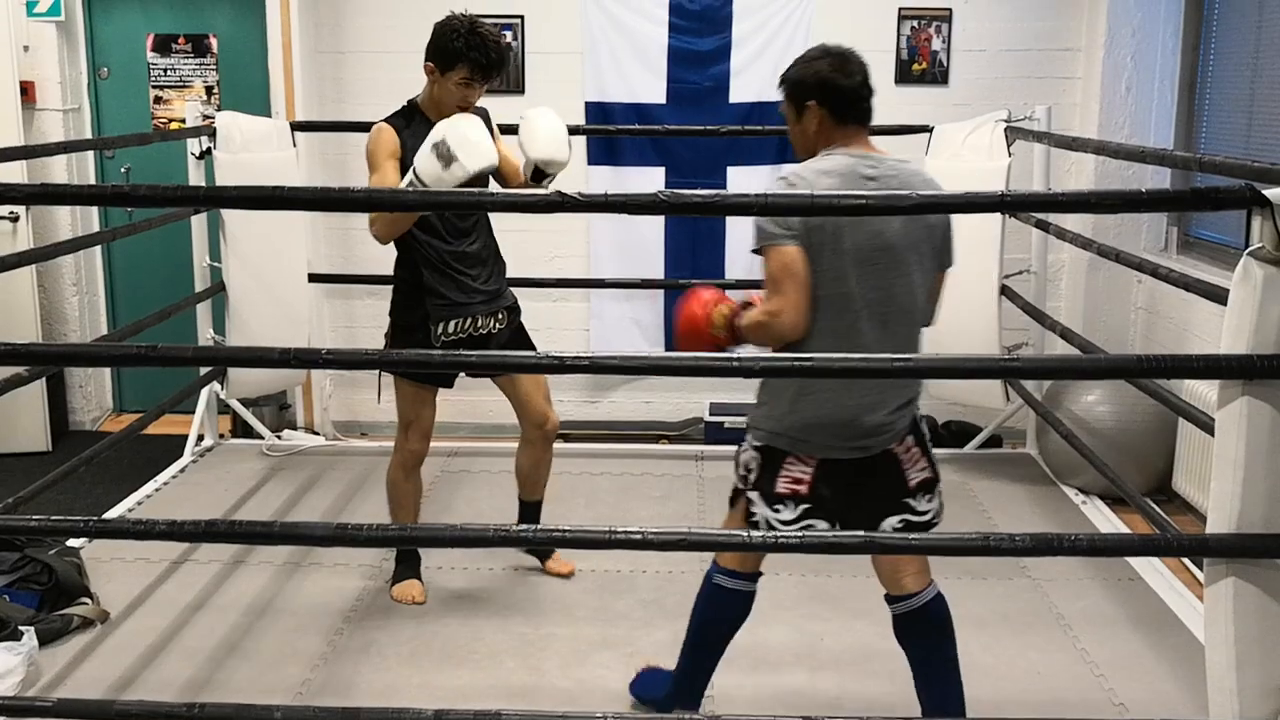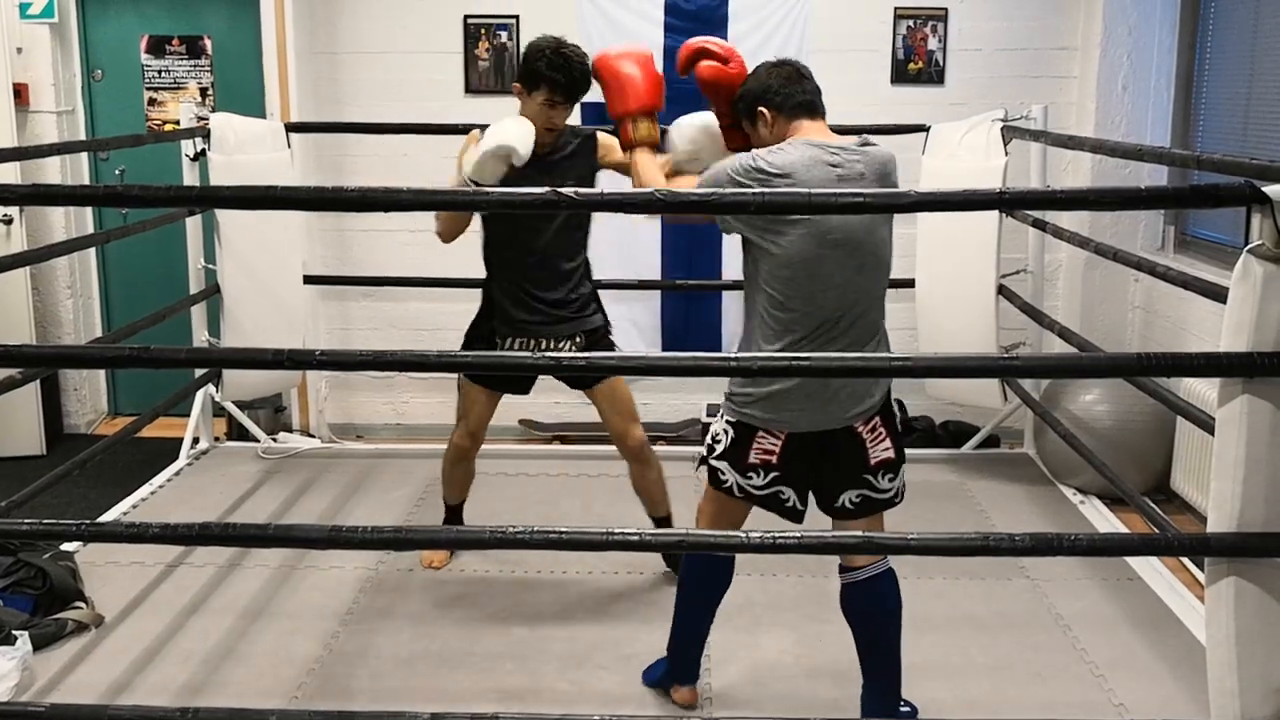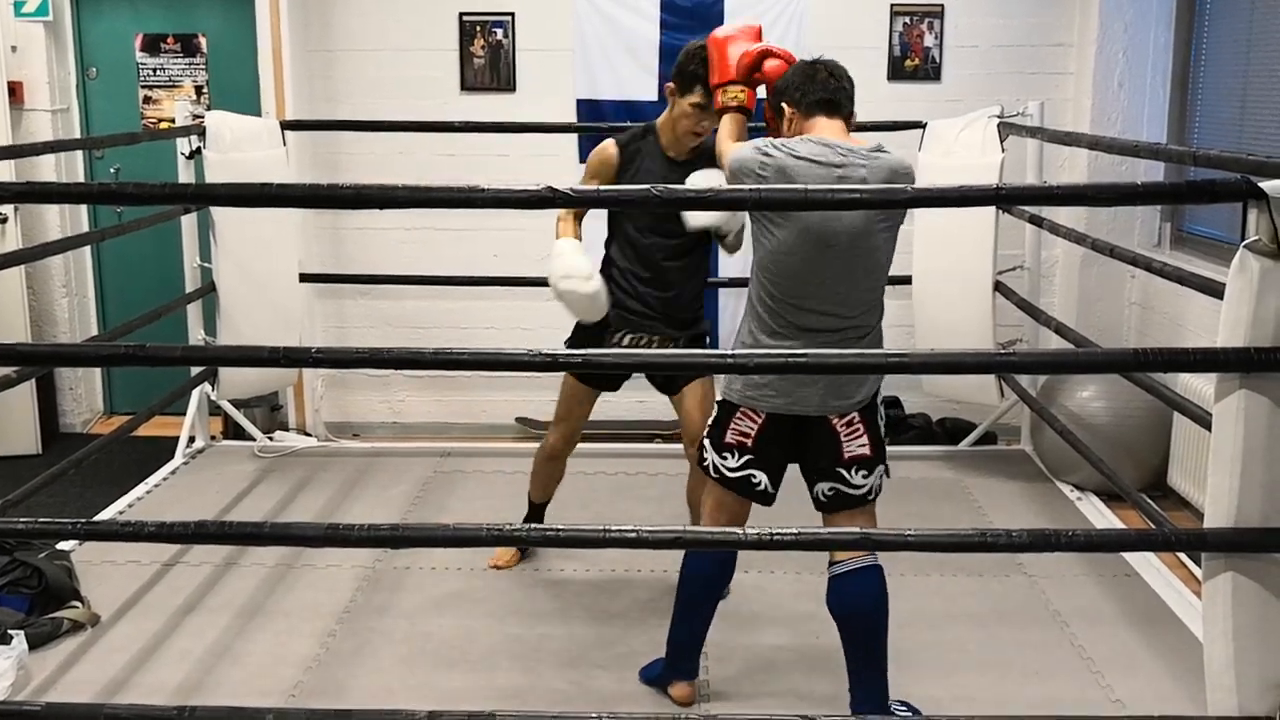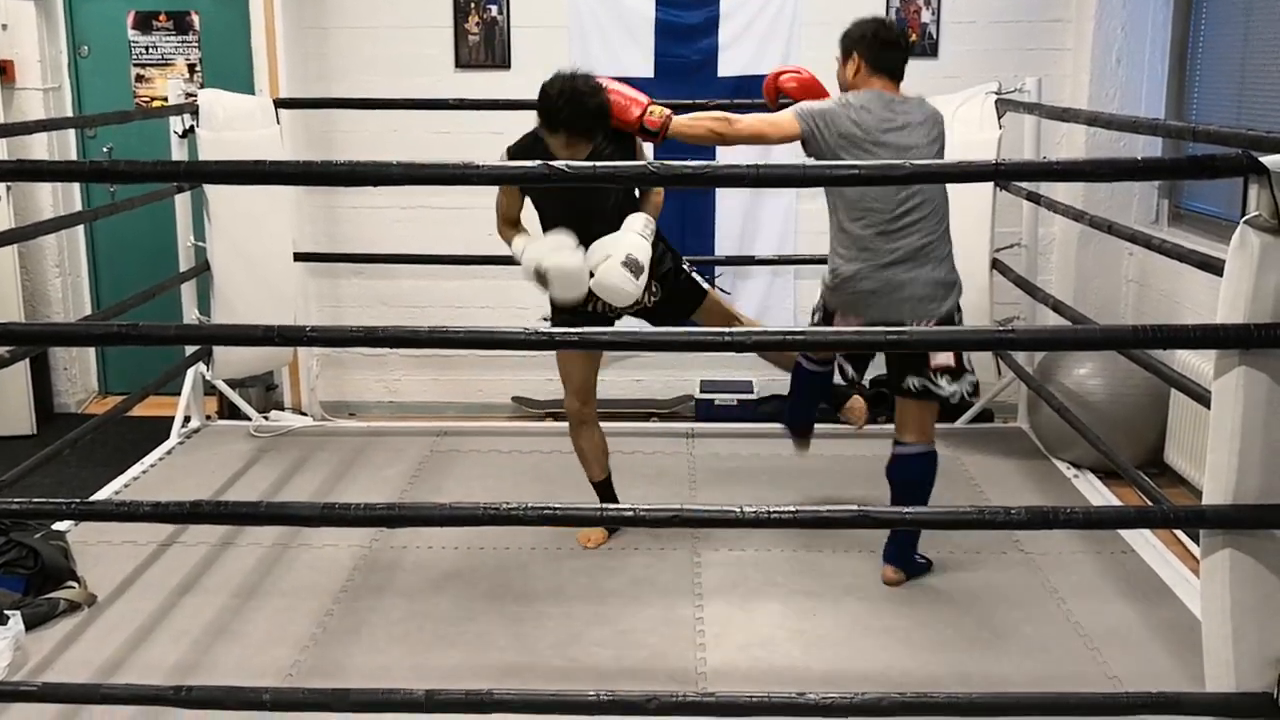
dt=1s
person 1, frame 1
left shoulder: (796, 190)
right shoulder: (924, 191)
left elbow: (787, 322)
right elbow: (923, 308)
left wrist: (732, 327)
left hip: (797, 429)
right hip: (890, 425)
left knee: (739, 558)
right knee: (908, 580)
person 1, frame 2
left shoulder: (757, 174)
right shoulder: (881, 164)
left elbow: (658, 195)
right wrist: (733, 101)
left hip: (769, 403)
right hip: (858, 400)
left knee: (712, 531)
right knee: (864, 552)
person 1, frame 3
left shoulder: (767, 165)
right shoulder: (895, 174)
left elbow: (727, 147)
left wrist: (732, 97)
right wrist: (787, 81)
left hip: (760, 389)
right hip: (848, 393)
left knee: (718, 525)
right knee: (853, 545)
person 1, frame 4
left shoulder: (831, 115)
right shoulder: (930, 119)
left elbow: (732, 128)
left wrist: (649, 118)
left hip: (858, 297)
right hip: (932, 298)
left knee: (814, 351)
right knee: (917, 432)
left ankle: (798, 425)
right ankle: (901, 556)
person 2, frame 1
left shoulder: (479, 124)
right shoulder: (391, 134)
left elbow: (517, 184)
right elbow: (383, 228)
left wrist: (542, 166)
right wrist: (426, 176)
left hip: (491, 301)
right hip: (425, 311)
left knee: (543, 422)
right knee: (413, 444)
left ankle: (531, 530)
right ankle: (406, 559)
person 2, frame 2
left shoulder: (590, 145)
right shoulder: (483, 143)
right elbow: (446, 230)
right wrist: (476, 175)
left hip: (576, 320)
right hip: (505, 321)
left knee: (634, 441)
right knee: (465, 440)
left ankle: (671, 545)
right ankle: (451, 526)
person 2, frame 3
left shoulder: (718, 164)
right shoulder: (617, 152)
left elbow: (734, 244)
right elbow: (570, 209)
left wrist: (729, 221)
right wrist: (568, 253)
left hip: (681, 330)
right hip: (612, 320)
left knee: (704, 448)
right knee: (559, 441)
right ankle: (529, 530)
person 2, frame 4
left shoulder: (620, 133)
right shoulder: (519, 158)
left elbow: (655, 189)
right elbow: (507, 223)
left wrist: (637, 233)
right wrist: (532, 253)
left hip: (644, 265)
right hip: (580, 286)
left knee: (739, 330)
right knee: (579, 409)
left ankle: (831, 395)
right ankle: (610, 507)
